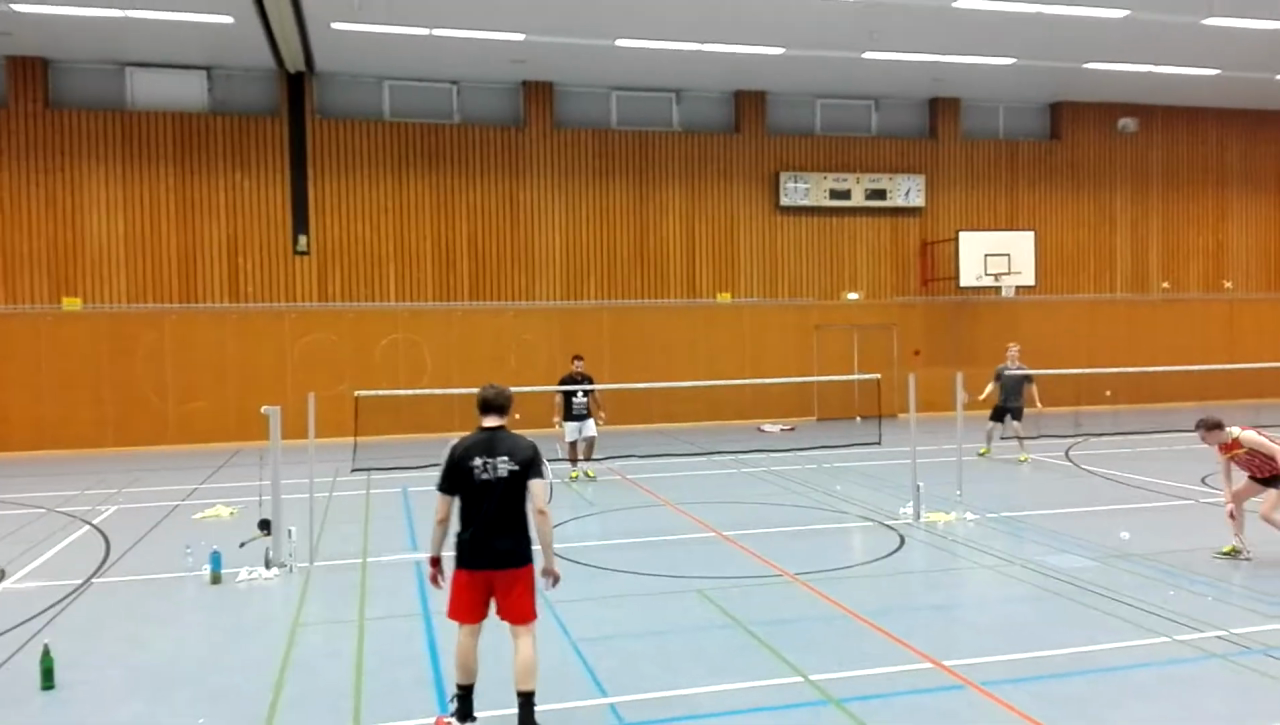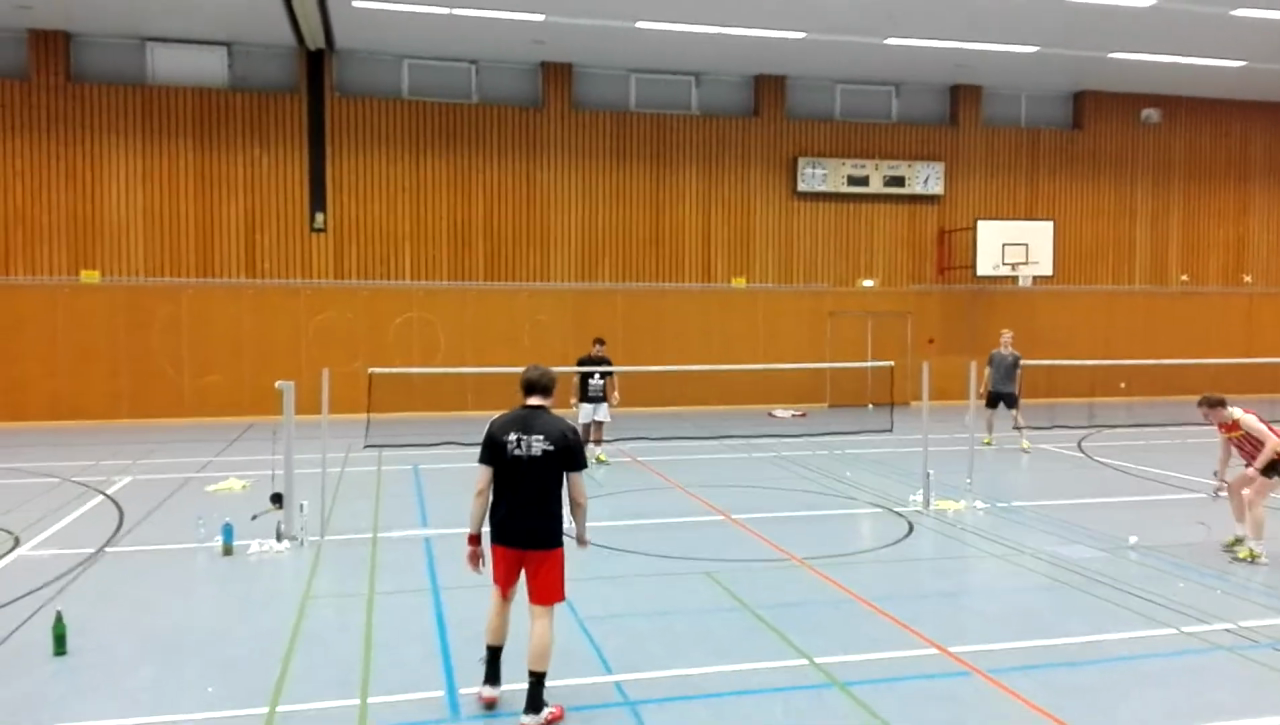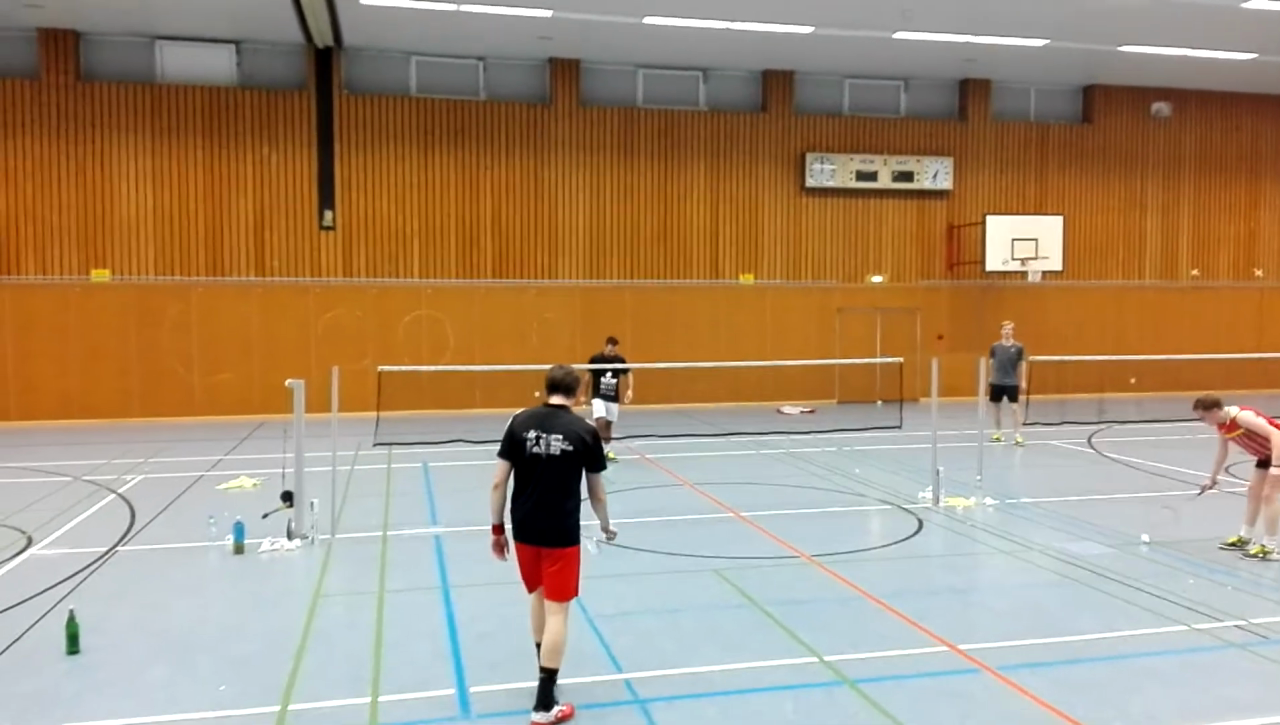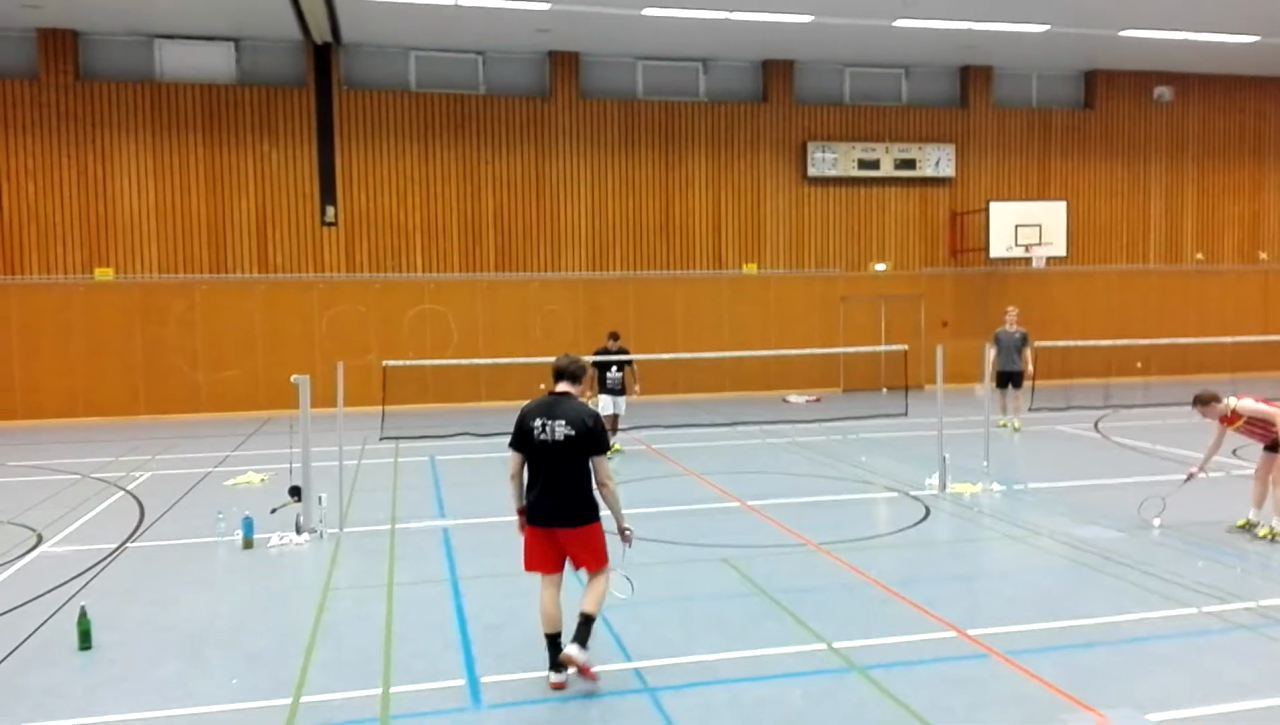
dt=0.3s
person 1, frame 1
left shoulder: (460, 450)
right shoulder: (526, 449)
left elbow: (443, 516)
right elbow: (540, 509)
left wrist: (434, 559)
right wrist: (549, 559)
left hip: (471, 558)
right hip: (515, 557)
left knee: (468, 632)
right knee: (523, 634)
person 1, frame 2
left shoulder: (498, 426)
right shoulder: (566, 431)
left elbow: (482, 489)
right elbow: (578, 497)
left wrist: (474, 537)
right wrist: (582, 531)
left hip: (504, 533)
right hip: (545, 536)
left knee: (502, 598)
right knee: (542, 615)
left ankle: (491, 682)
person 1, frame 3
left shoulder: (520, 423)
right shoulder: (584, 431)
left elbow: (499, 483)
right elbow: (596, 493)
left wrist: (497, 528)
right wrist: (605, 524)
left hip: (524, 530)
right hip: (561, 534)
left knee: (538, 598)
right knee: (556, 610)
left ankle: (545, 677)
person 1, frame 4
left shoulder: (528, 413)
right shoulder: (588, 417)
left elbow: (514, 473)
right elbow: (603, 479)
left wrist: (521, 510)
right wrist: (620, 520)
left hip: (539, 516)
right hip: (579, 516)
left knee: (550, 584)
right knee: (598, 574)
left ankle: (556, 664)
right ankle: (577, 644)
